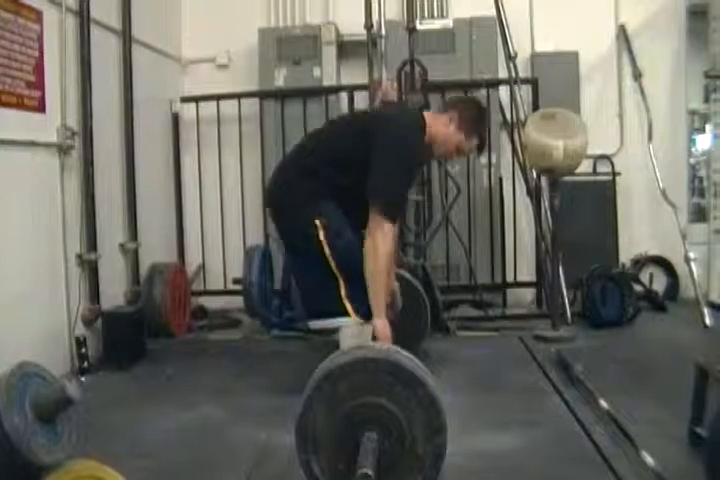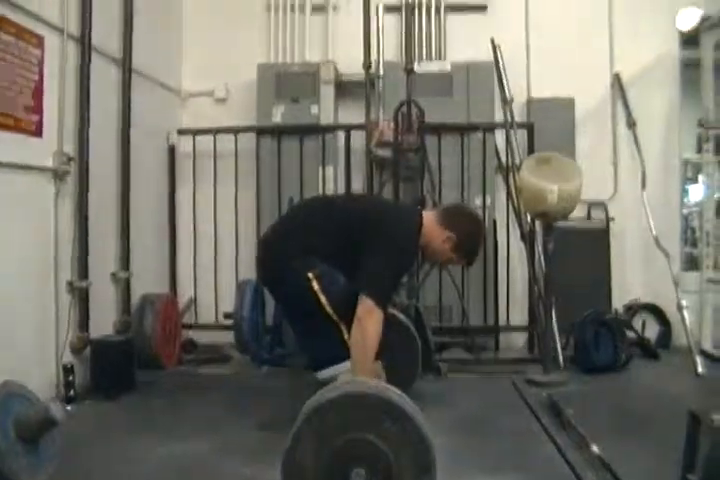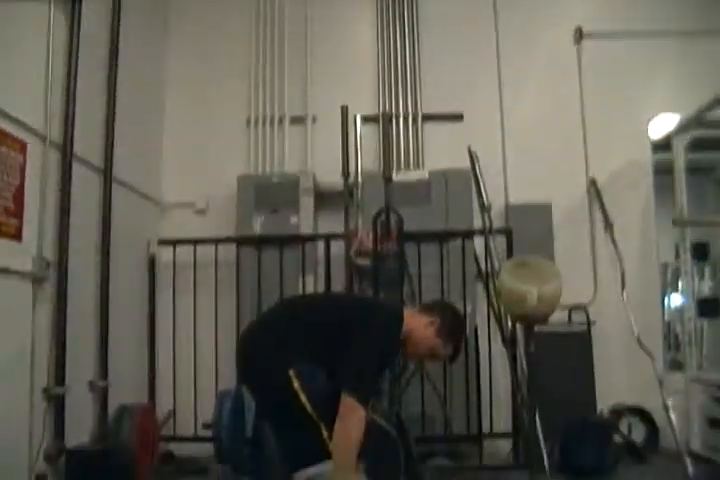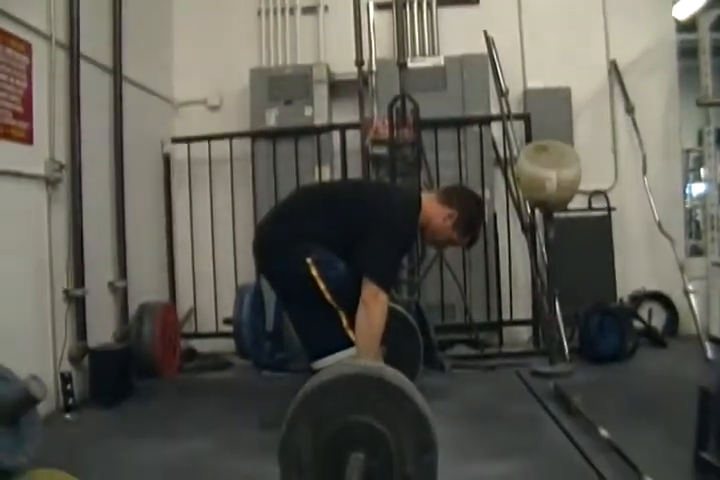
dt=0.5s
person 1, frame 1
left shoulder: (405, 130)
right shoulder: (402, 138)
left elbow: (388, 220)
right elbow: (379, 230)
left wrist: (389, 273)
right wrist: (379, 315)
left hip: (308, 194)
right hip: (302, 195)
left knee: (358, 294)
right knee: (352, 308)
person 1, frame 2
left shoulder: (403, 225)
right shoulder: (400, 238)
left elbow: (368, 307)
right elbow: (367, 316)
left wrist: (370, 366)
left hip: (288, 250)
right hip: (289, 254)
right knee: (350, 355)
person 1, frame 3
left shoulder: (385, 326)
right shoulder: (381, 333)
left elbow: (354, 408)
right elbow: (351, 414)
left hip: (266, 351)
right hip: (268, 353)
right knee: (327, 457)
person 1, frame 4
left shoulder: (401, 207)
right shoulder: (397, 218)
right elbow: (373, 298)
left hip: (285, 239)
right hip: (286, 241)
right knee: (346, 341)
